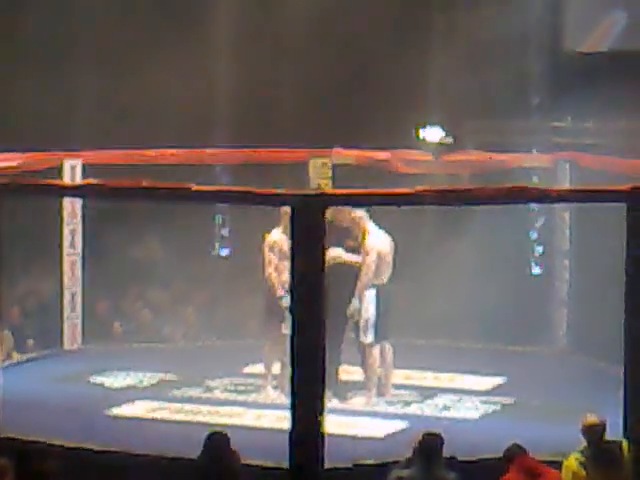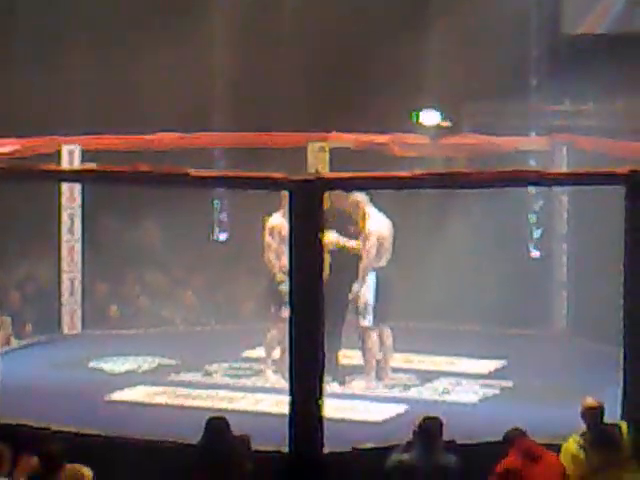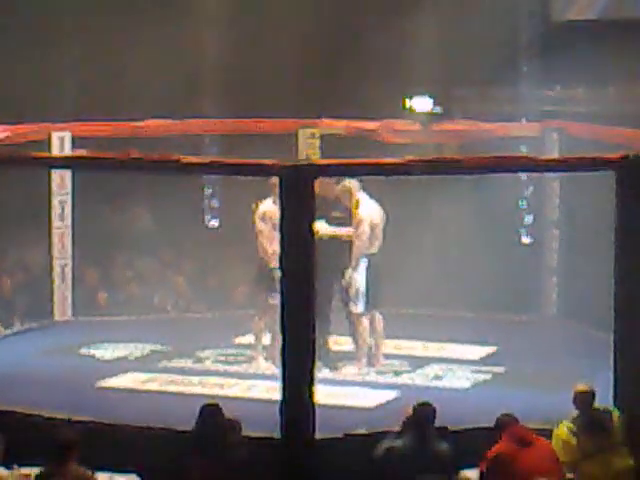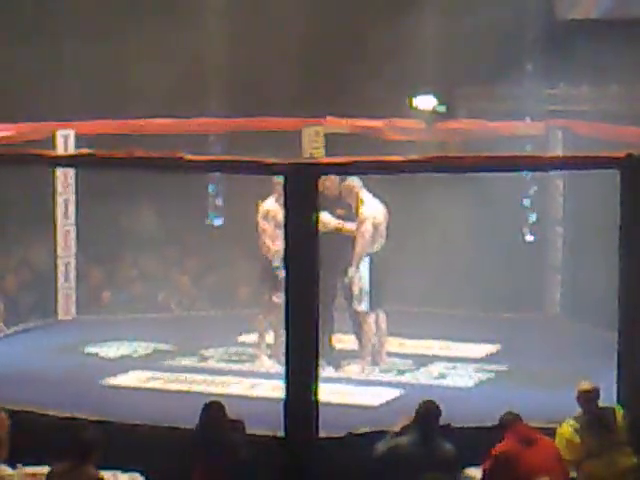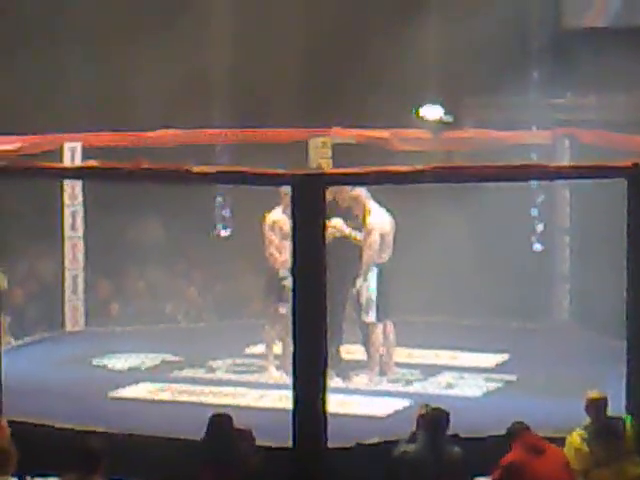
dt=0.5s
person 1, frame 1
left shoulder: (371, 240)
right shoulder: (385, 238)
left elbow: (367, 273)
left wrist: (355, 299)
left hip: (372, 292)
right hip: (384, 290)
left knee: (370, 343)
right knee: (383, 341)
left ankle: (370, 392)
right ankle: (386, 386)
person 1, frame 2
left shoulder: (371, 225)
right shoulder: (385, 221)
left elbow: (368, 257)
left wrist: (357, 283)
left hip: (372, 276)
right hip: (383, 273)
left knee: (369, 327)
right knee: (383, 324)
left ankle: (370, 375)
right ankle: (385, 370)
person 1, frame 3
left shoulder: (363, 211)
right shoulder: (376, 208)
left elbow: (360, 243)
left wrist: (351, 269)
left hip: (363, 262)
right hip: (374, 259)
left knee: (359, 312)
right knee: (373, 310)
left ankle: (361, 361)
right ankle: (377, 356)
person 1, frame 4
left shoulder: (366, 210)
right shoulder: (378, 206)
left elbow: (363, 242)
left wrist: (353, 266)
left hip: (367, 261)
right hip: (377, 259)
left knee: (365, 311)
right knee: (377, 309)
left ankle: (366, 359)
right ankle: (381, 355)
person 1, frame 5
left shoulder: (373, 220)
right shoulder: (385, 216)
left elbow: (370, 252)
left wrist: (361, 277)
left hip: (373, 271)
right hip: (383, 268)
left knee: (372, 321)
right knee: (384, 319)
left ankle: (373, 370)
right ankle: (388, 365)
person 2, frame 1
right shoulder: (327, 230)
right elbow: (323, 258)
left wrist: (346, 257)
right wrist: (326, 258)
right hip: (335, 291)
right knee: (334, 335)
right ankle: (333, 380)
person 2, frame 2
left shoulder: (357, 217)
right shoulder: (327, 216)
right elbow: (323, 242)
left wrist: (340, 241)
right wrist: (325, 243)
left hip: (356, 277)
right hip: (335, 277)
right knee: (333, 321)
right ankle: (331, 365)
person 2, frame 3
left shoulder: (346, 202)
right shoulder: (315, 202)
left elbow: (355, 231)
left wrist: (331, 231)
right wrist: (314, 230)
left hip: (345, 263)
right hip: (322, 263)
right knee: (321, 307)
right ankle: (322, 351)
person 2, frame 4
left shoulder: (349, 200)
right shoulder: (318, 199)
left elbow: (359, 227)
left wrist: (336, 223)
right wrist: (320, 226)
left hip: (349, 260)
right hip: (325, 261)
right knee: (325, 305)
right ankle: (326, 350)
person 2, frame 5
right shoulder: (328, 209)
right elbow: (325, 237)
left wrist: (347, 231)
right wrist: (331, 233)
left hip: (359, 270)
right hip: (336, 271)
right knee: (335, 315)
right ankle: (335, 360)
person 3, frame 1
left shoulder: (289, 238)
right shoulder: (274, 238)
right elbow: (270, 271)
right wrist: (281, 295)
left hip: (290, 293)
right hip: (280, 295)
left knee: (288, 338)
right knee: (275, 339)
left ankle: (283, 380)
right ankle: (268, 383)
person 3, frame 2
left shoulder: (290, 222)
right shoulder: (275, 222)
right elbow: (270, 255)
right wrist: (280, 280)
left hip: (291, 277)
right hip: (282, 278)
left knee: (288, 323)
right knee: (279, 323)
left ankle: (283, 364)
right ankle: (267, 366)
person 3, frame 3
left shoulder: (280, 209)
right shoulder: (266, 209)
right elbow: (263, 241)
right wrist: (274, 266)
left hip: (280, 264)
right hip: (271, 265)
left knee: (277, 309)
right knee: (267, 309)
left ankle: (274, 352)
right ankle: (258, 353)
person 3, frame 4
left shoulder: (283, 207)
right shoulder: (268, 207)
right elbow: (266, 239)
right wrist: (276, 264)
left hip: (283, 261)
right hip: (274, 262)
left knee: (281, 307)
right knee: (270, 307)
left ankle: (278, 350)
right ankle: (262, 352)
person 3, frame 5
left shoulder: (290, 217)
right shoulder: (275, 218)
right elbow: (272, 250)
right wrist: (283, 274)
left hip: (290, 272)
right hip: (280, 273)
left knee: (289, 318)
right knee: (276, 318)
left ankle: (287, 361)
right ankle: (270, 363)
